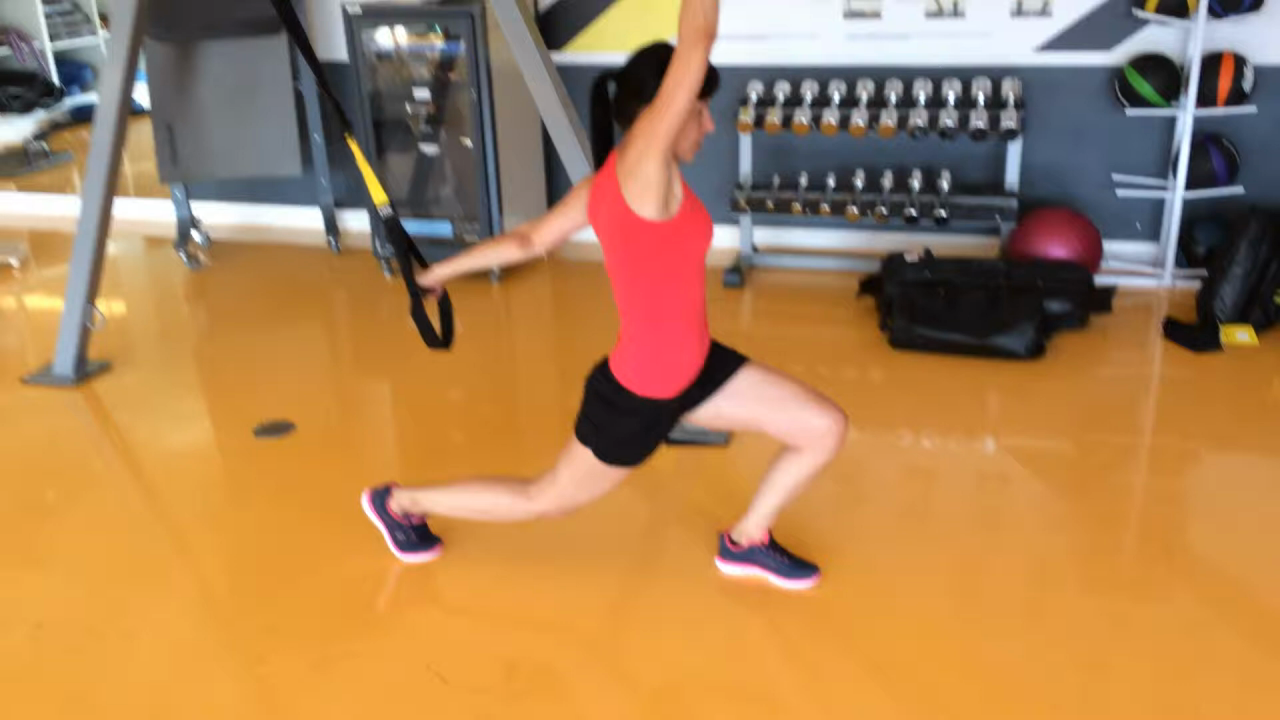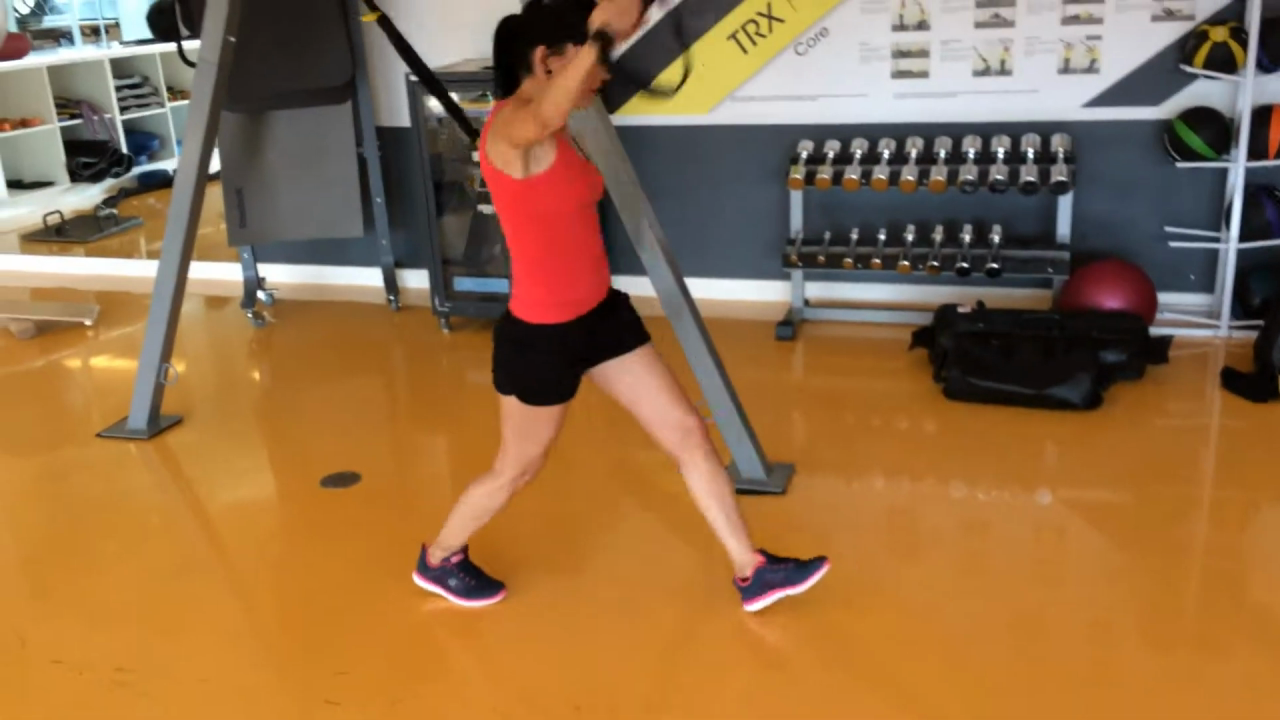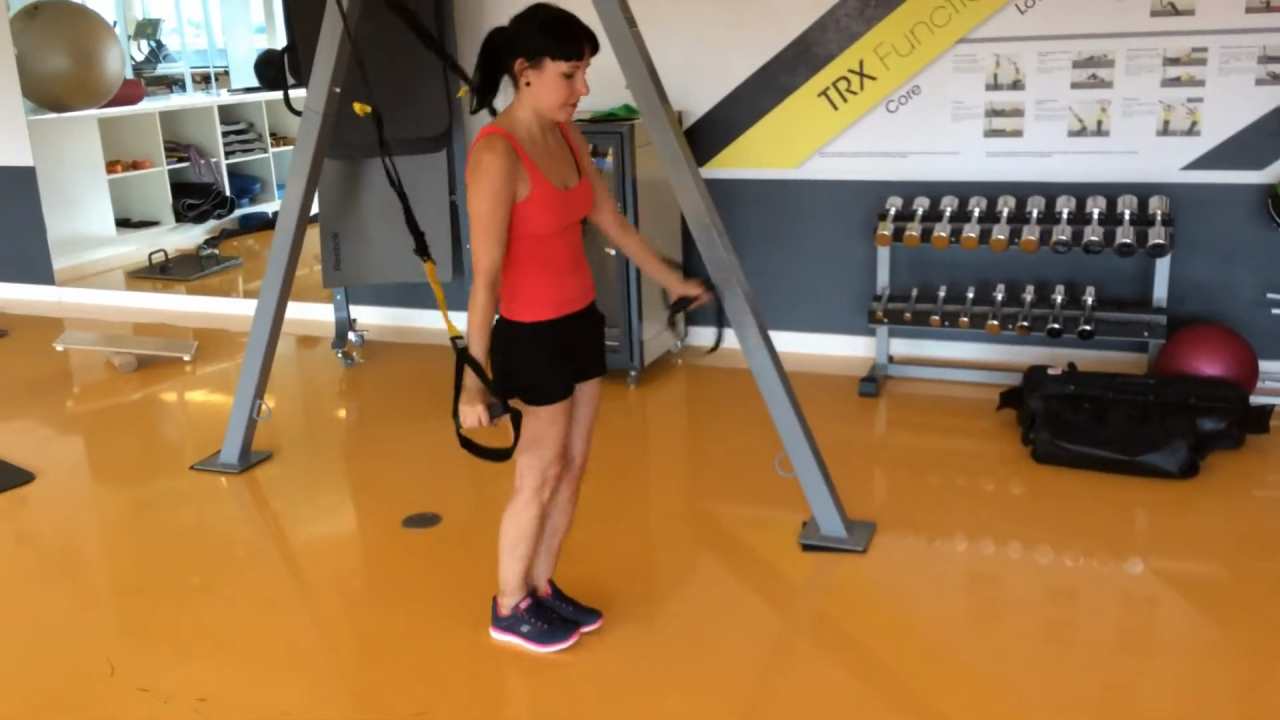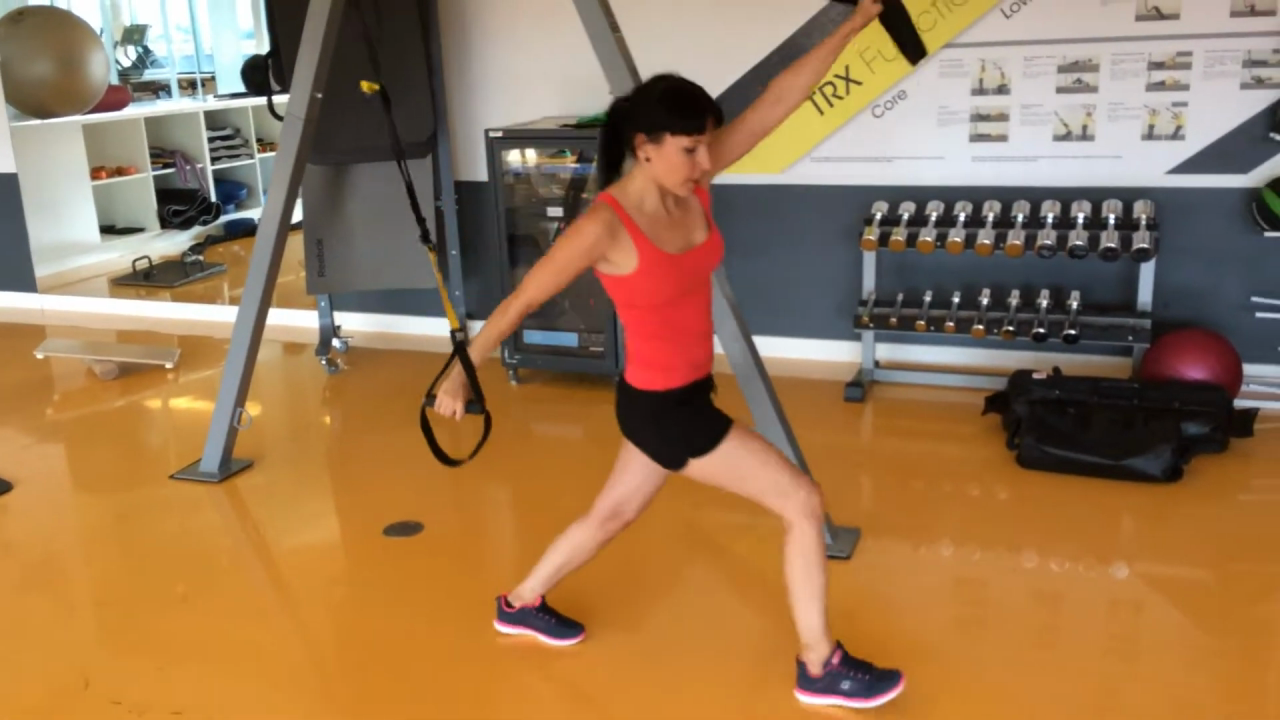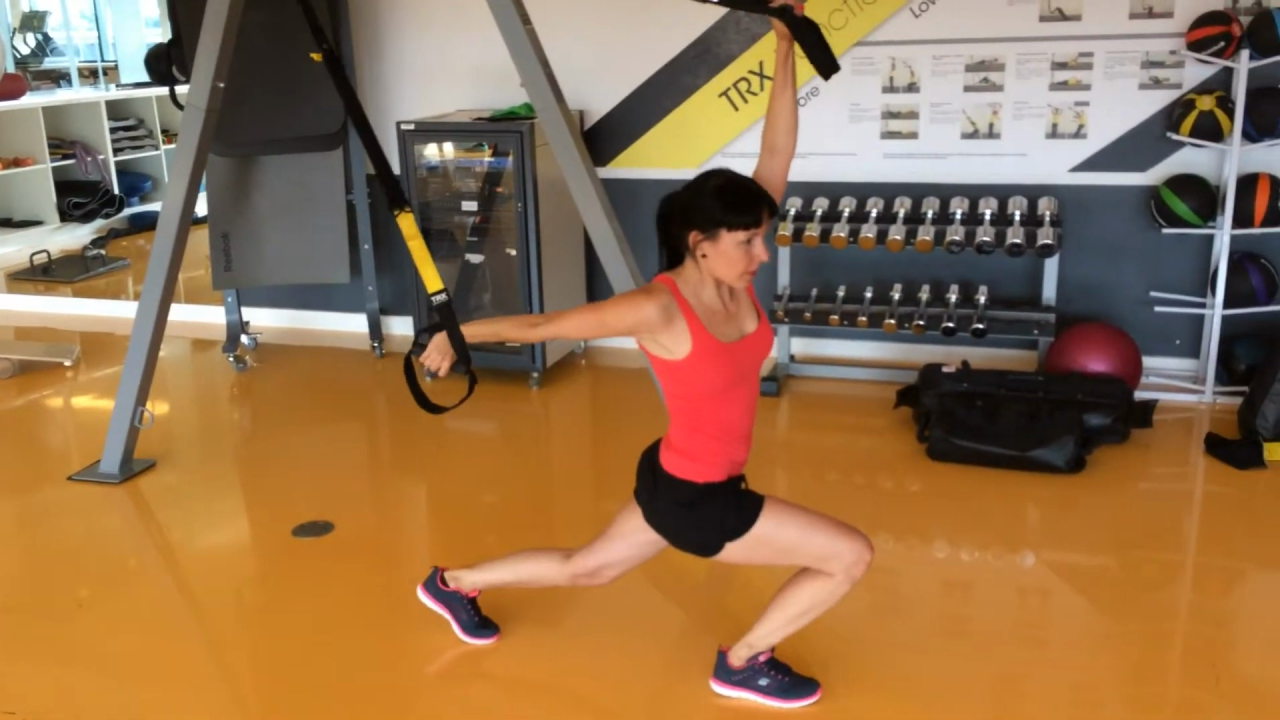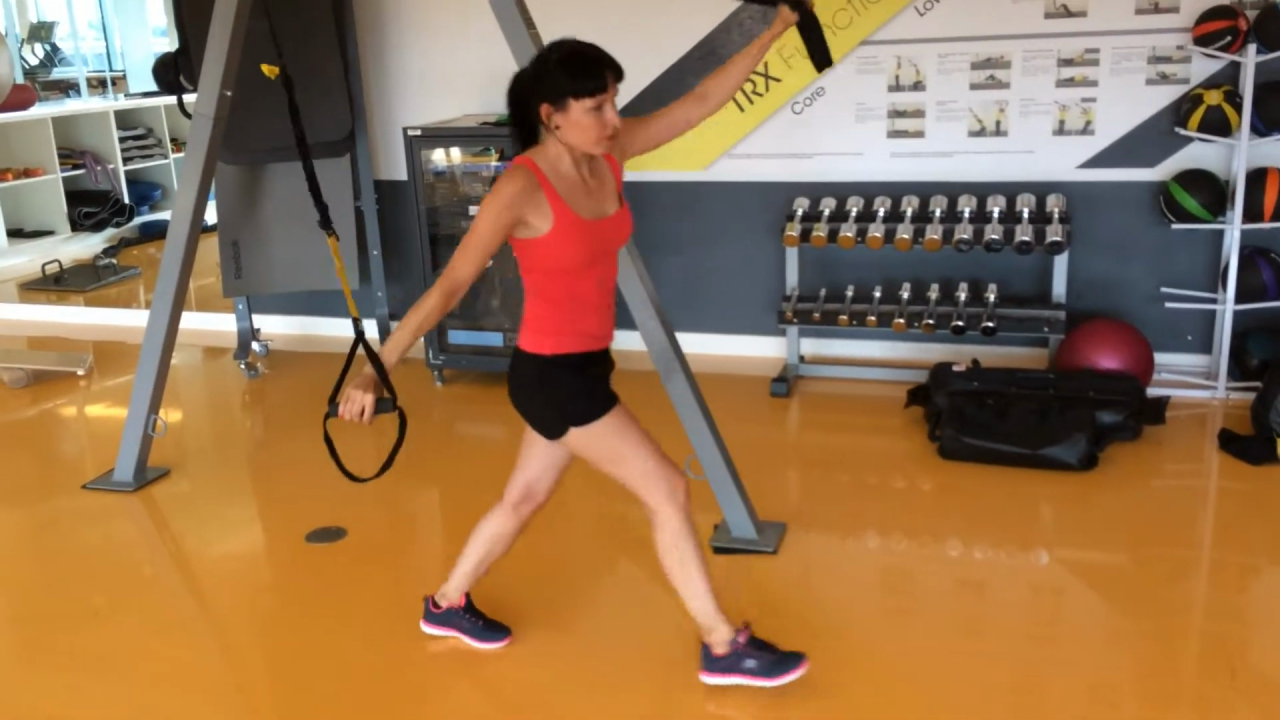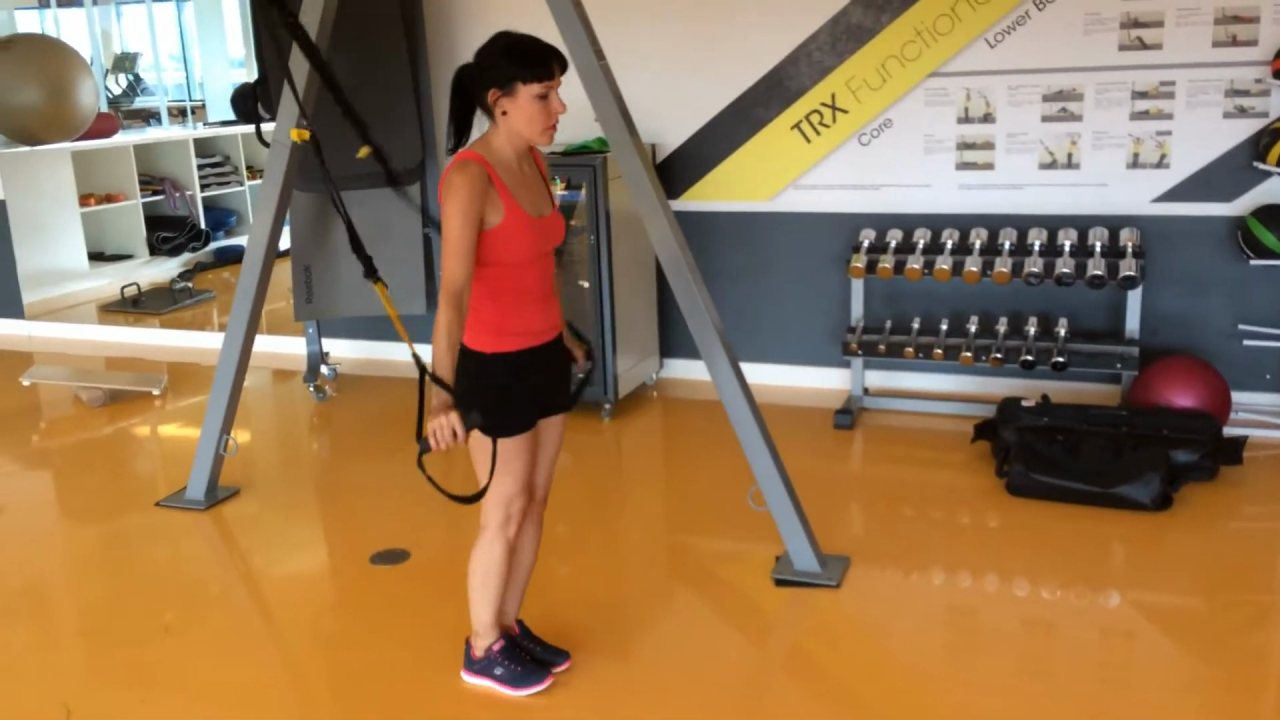
dt=0.7s
person 1, frame 1
left shoulder: (611, 182)
right shoulder: (641, 166)
left elbow: (528, 240)
left wrist: (444, 269)
left hip: (690, 366)
right hip: (641, 393)
left knee: (825, 427)
right knee: (546, 499)
left ankle: (746, 540)
right ankle: (398, 503)
person 1, frame 2
left shoulder: (542, 127)
right shoulder: (511, 128)
right elbow: (548, 106)
left hip: (599, 312)
right hip: (541, 333)
left knee: (688, 433)
right knee: (516, 470)
left ankle: (752, 569)
right ankle: (439, 560)
person 1, frame 3
left shoulder: (563, 135)
right shoulder: (495, 153)
left elbow: (609, 216)
right elbow: (486, 272)
left wrist: (667, 276)
right wrist: (477, 379)
left hip: (579, 324)
right hip: (531, 338)
left knee: (570, 472)
right knee: (540, 482)
left ankle: (540, 590)
right ankle: (509, 608)
person 1, frame 4
left shoulder: (689, 182)
right shoulder: (602, 227)
left elbow: (775, 103)
right elbow: (520, 301)
right wrist: (461, 373)
left hip: (682, 393)
right hip: (662, 406)
left knee: (614, 513)
right knee: (804, 505)
left ankle: (521, 604)
right ankle: (820, 666)
person 1, frame 5
left shoulder: (730, 276)
right shoulder: (657, 309)
left elbow: (778, 158)
right elbow: (540, 324)
right wrist: (454, 335)
left hip: (698, 482)
right hip: (691, 496)
left knee: (588, 568)
right knee: (849, 556)
left ankle: (451, 585)
right ankle: (742, 662)
person 1, frame 6
left shoulder: (606, 153)
right shoulder: (520, 187)
left elbow: (701, 102)
right elbow: (450, 285)
right wrist: (378, 369)
left hip: (583, 365)
right hip: (551, 374)
left knee: (524, 497)
right knee: (668, 491)
left ankle: (446, 605)
right ankle: (723, 644)
person 1, frame 7
left shoulder: (533, 163)
right shoulder: (469, 178)
right elbow: (454, 289)
left wrist: (568, 338)
right wrist: (442, 390)
left hip: (546, 358)
right hip: (493, 370)
left knee: (532, 505)
right knee: (505, 519)
left ankle: (509, 625)
right ankle: (484, 651)
